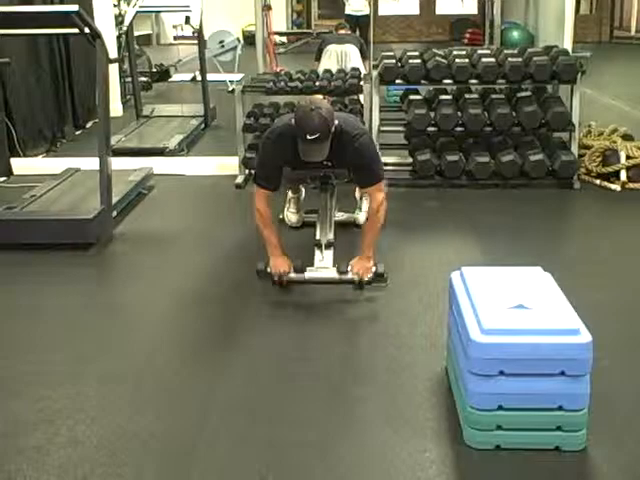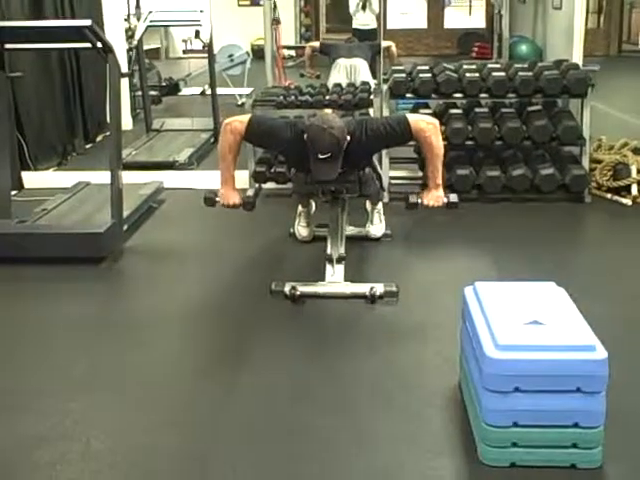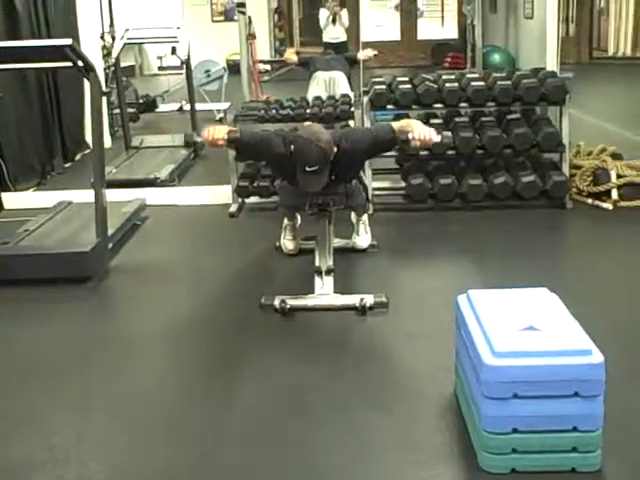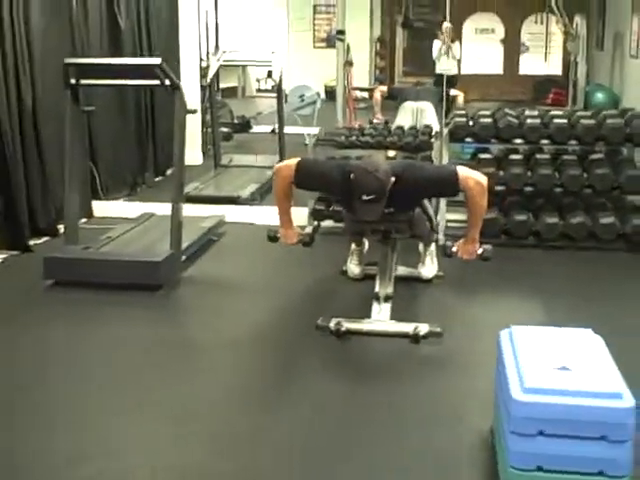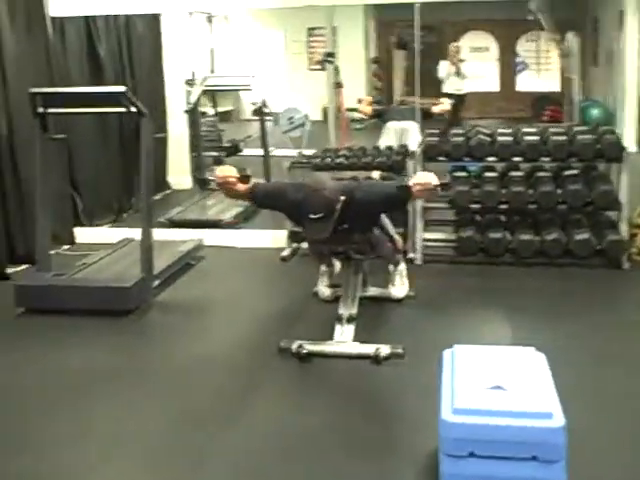
dt=1s
person 1, frame 1
left shoulder: (356, 137)
right shoulder: (277, 138)
left elbow: (378, 197)
right elbow: (261, 199)
left wrist: (366, 256)
right wrist: (276, 254)
left ankle: (362, 194)
right ankle: (294, 194)
person 1, frame 2
left shoulder: (366, 134)
right shoulder: (290, 135)
left elbow: (428, 125)
right elbow: (232, 126)
left wrist: (435, 186)
right wrist: (228, 185)
left hip: (357, 170)
left knee: (371, 189)
right knee: (301, 191)
left ankle: (375, 207)
right ankle: (305, 208)
person 1, frame 3
left shoulder: (353, 144)
right shoulder: (277, 147)
left elbow: (405, 127)
right elbow: (227, 134)
left wrist: (421, 130)
right wrist: (215, 133)
left hip: (344, 183)
left knee: (358, 203)
right knee: (289, 204)
left ankle: (360, 218)
right ankle: (290, 222)
person 1, frame 4
left shoulder: (413, 176)
right shoulder: (339, 175)
left elbow: (476, 181)
right elbow: (283, 170)
left wrist: (471, 239)
right wrist: (286, 226)
left hip: (407, 209)
left ankle: (428, 248)
right ankle: (358, 247)
person 1, frame 5
left shoulder: (364, 196)
right shoulder: (293, 196)
left elbow: (421, 184)
right elbow: (241, 188)
left wrist: (427, 181)
right wrist: (225, 181)
left hip: (367, 231)
left ankle: (397, 266)
right ankle: (329, 267)
